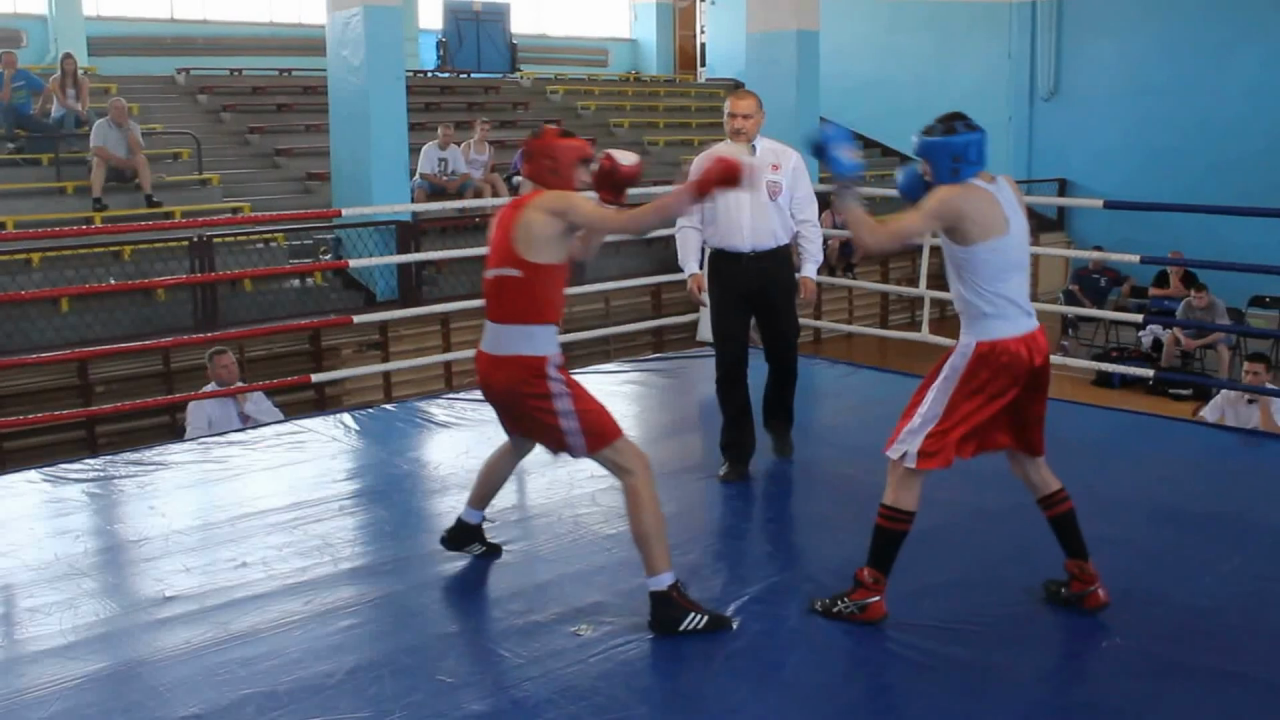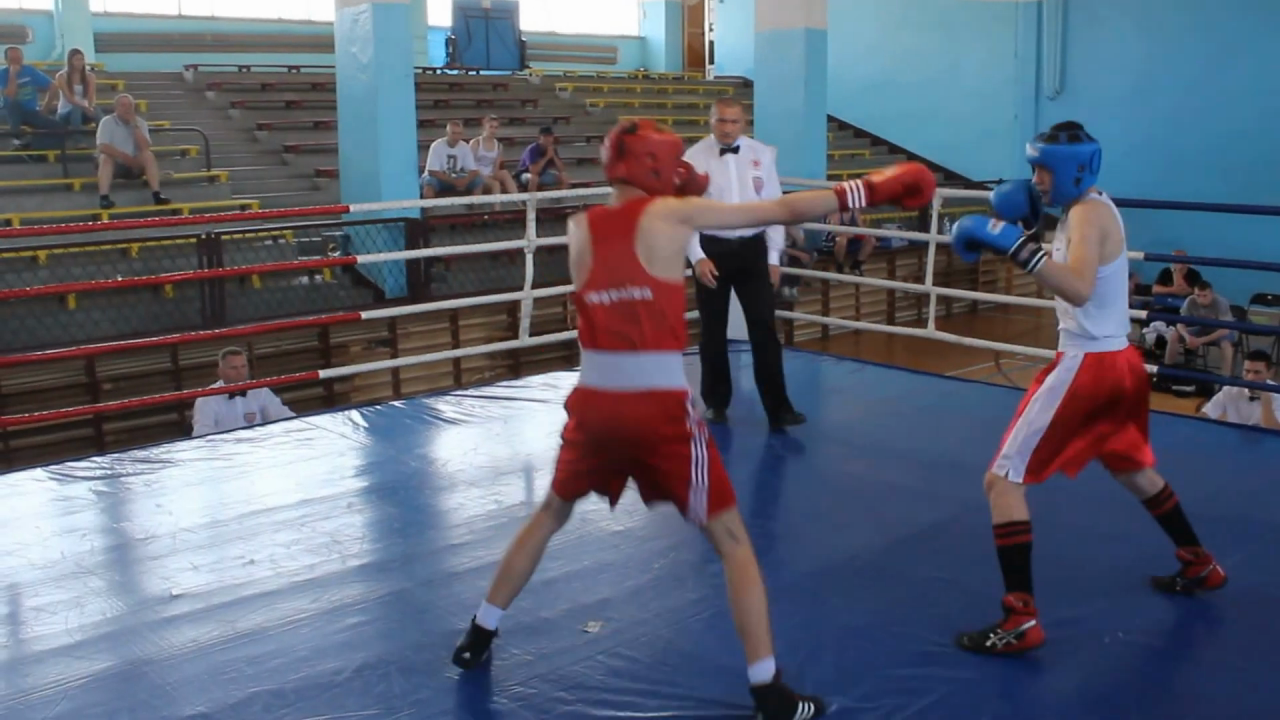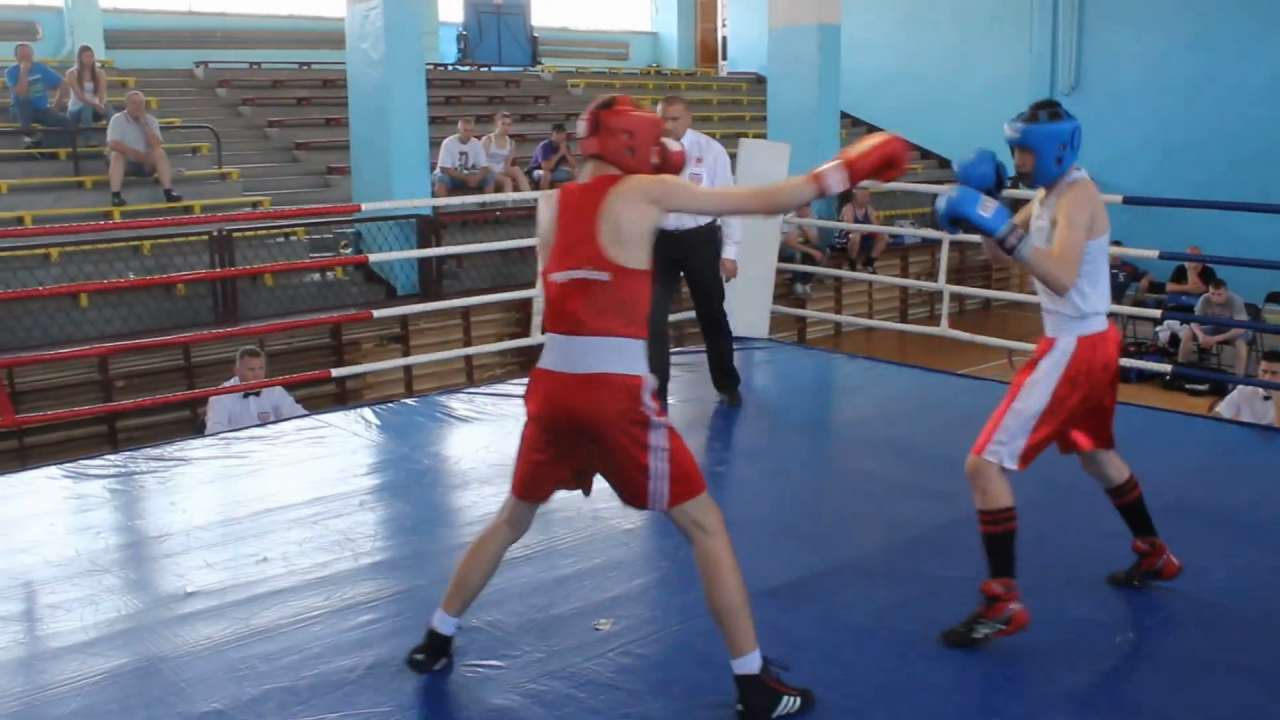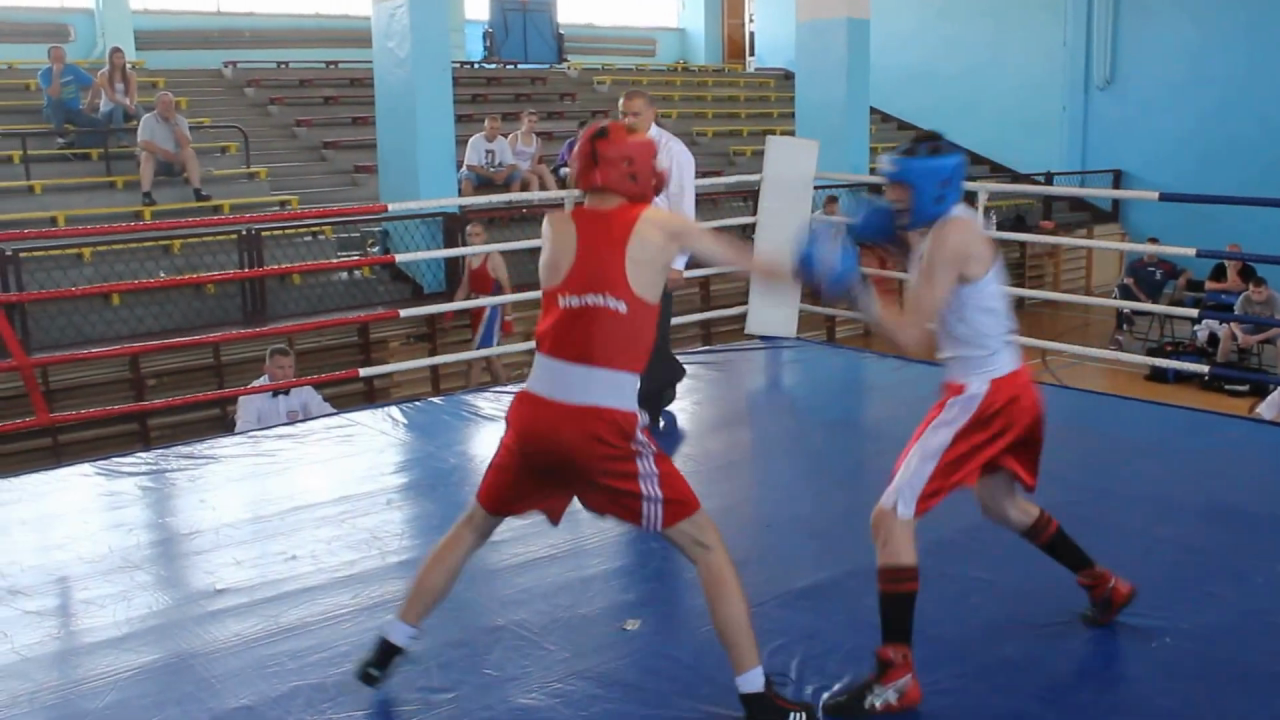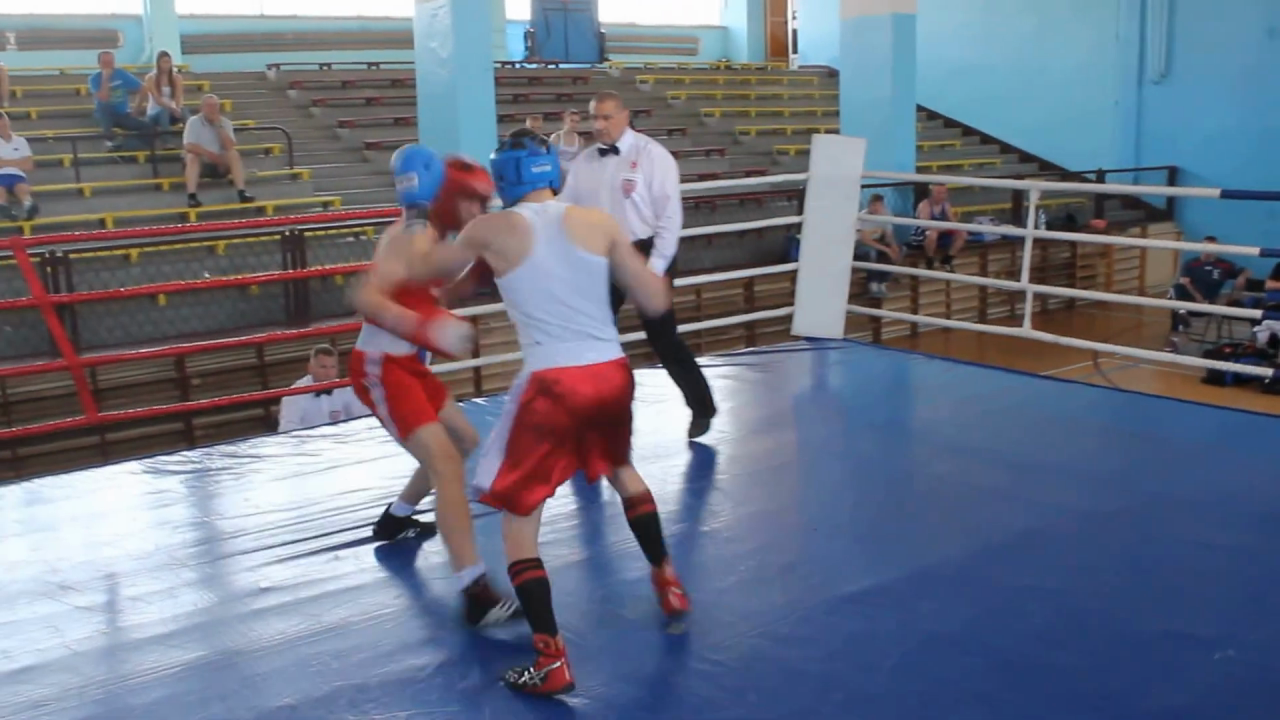
dt=1s
person 1, frame 1
left shoulder: (509, 213)
right shoulder: (554, 204)
left elbow: (571, 252)
right elbow: (630, 224)
left wrist: (609, 193)
right wrist: (698, 186)
left hip: (493, 361)
right hip: (534, 369)
left knee: (521, 441)
right knee: (634, 467)
left ankle: (464, 529)
right ankle: (666, 598)
person 1, frame 2
left shoulder: (580, 227)
right shoulder: (676, 212)
right elbow: (784, 209)
right wrist: (866, 189)
left hip: (595, 402)
right hip: (661, 405)
left knee: (549, 516)
right knee: (733, 543)
left ankle: (479, 637)
person 1, frame 3
left shoulder: (550, 204)
right shoulder: (647, 190)
right elbow: (766, 199)
right wrist: (846, 166)
left hip: (552, 387)
right hip: (617, 392)
left knee: (511, 521)
right knee: (706, 528)
left ankle: (436, 641)
person 1, frame 4
left shoulder: (558, 226)
right shoulder: (661, 224)
right elbow: (741, 258)
left hip: (535, 416)
right hip: (605, 427)
left knee: (471, 530)
right knee: (709, 549)
left ankle: (385, 651)
person 1, frame 5
left shoulder: (434, 233)
right shoulder: (414, 234)
right elbow: (368, 303)
right wrist: (427, 327)
left hip: (411, 363)
right hip: (380, 368)
left knee: (463, 442)
right knee: (447, 463)
left ankle: (395, 517)
right ankle: (476, 594)
person 2, frame 1
left shoulder: (951, 199)
right shoulder: (1006, 189)
left elbow: (874, 241)
left wrist: (845, 177)
left hip: (988, 352)
right hip: (1031, 344)
left knee: (903, 463)
right knee: (1028, 461)
left ankle: (869, 592)
right ankle: (1084, 579)
person 2, frame 2
left shoulder: (1090, 216)
right shoulder: (1087, 211)
left elbow: (1077, 290)
right elbow: (1059, 279)
left wrist: (1019, 245)
right wrist: (1016, 236)
left hip: (1089, 365)
right hip: (1120, 362)
left knee: (1001, 482)
right knee: (1132, 468)
left ankle: (1020, 618)
right ankle: (1200, 563)
person 2, frame 3
left shoulder: (1076, 196)
right shoulder: (1051, 194)
left elbow: (1061, 277)
right elbow: (1003, 258)
left wrist: (1002, 226)
right wrist: (984, 211)
left hip: (1075, 350)
right hip: (1088, 344)
left knee: (986, 465)
right knee: (1096, 454)
left ankle: (1003, 605)
right ankle: (1154, 555)
person 2, frame 4
left shoulder: (950, 239)
right shoulder: (941, 219)
left elbow: (910, 333)
left wrist: (849, 286)
right wrist: (875, 232)
left hip: (988, 392)
right hip: (985, 386)
left knee: (890, 518)
right knee: (1003, 505)
right ankle: (1103, 585)
person 2, frame 5
left shoulder: (490, 229)
right shoulder: (597, 222)
left elbow: (425, 271)
right elbow: (655, 302)
left hip: (551, 385)
right hip: (612, 373)
left knee: (516, 520)
right knee: (619, 469)
left ankle: (551, 659)
right ankle: (666, 583)
person 3, frame 1
left shoulder: (787, 160)
right shoulder: (705, 163)
left elbow: (807, 219)
right elbow: (689, 223)
left wrist: (809, 269)
right wrist: (692, 268)
left hip: (774, 266)
right hip: (726, 268)
left knee: (783, 356)
right knee: (730, 364)
left ankle: (779, 427)
right ankle: (736, 452)
person 3, frame 2
left shoulder: (761, 154)
right shoulder: (693, 159)
left wrist: (774, 256)
right wrist: (697, 256)
left hip: (753, 248)
right hip: (712, 250)
left knee: (764, 329)
right knee: (713, 332)
left ankle: (778, 409)
right ankle: (717, 402)
person 3, frame 3
left shoulder: (711, 150)
left wrist: (729, 251)
left hip: (700, 239)
right hip: (660, 240)
left knee: (712, 316)
right knee: (653, 317)
left ankle: (728, 384)
right ankle: (656, 389)
person 3, frame 4
left shoulder: (673, 151)
left elbow: (684, 209)
left wrist: (678, 261)
left knee: (652, 326)
left ankle: (648, 407)
right ankle: (668, 374)
person 3, frame 5
left shoulder: (653, 155)
right shoulder: (583, 162)
left elbow: (670, 217)
left wrist: (656, 265)
left hip: (643, 256)
left knee: (664, 337)
left ankle: (701, 406)
